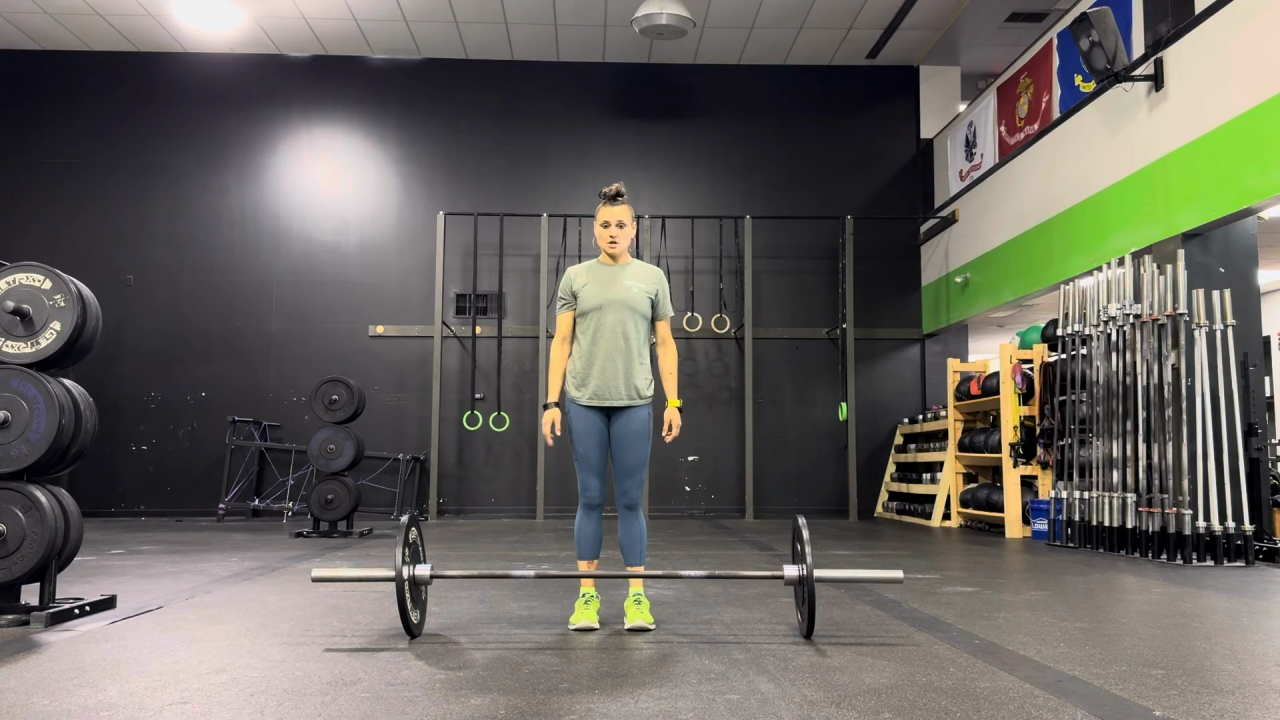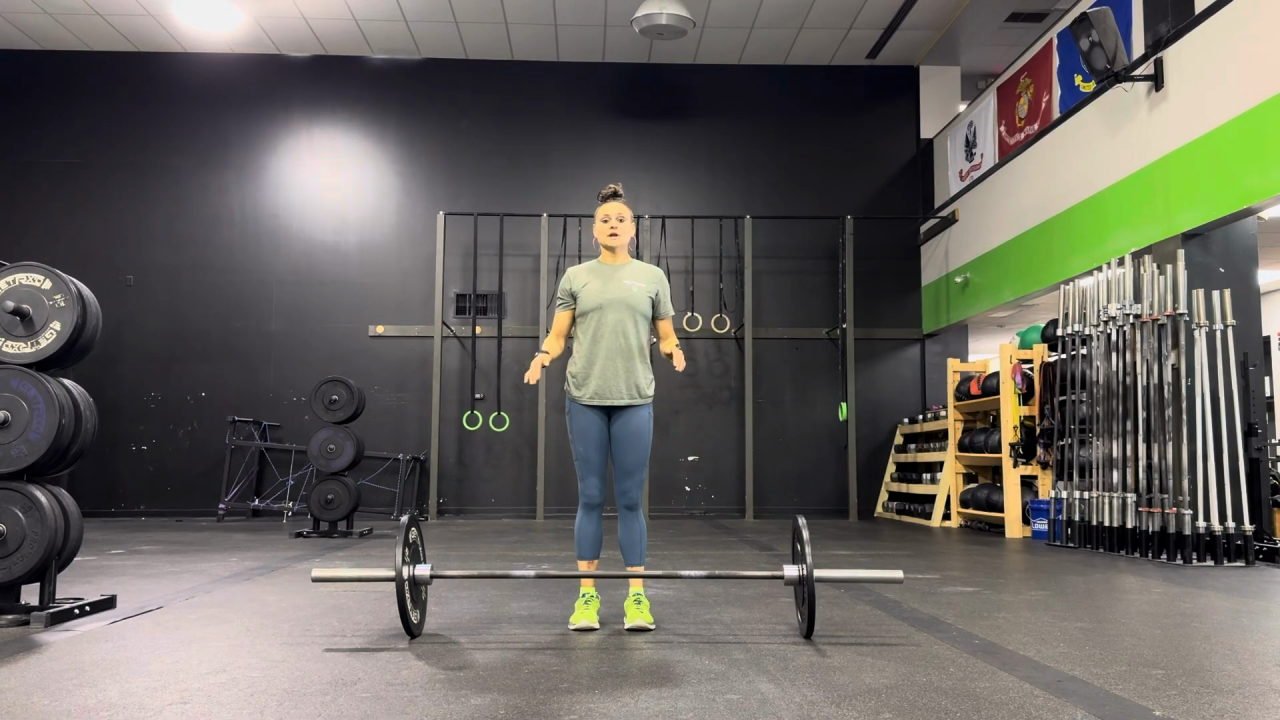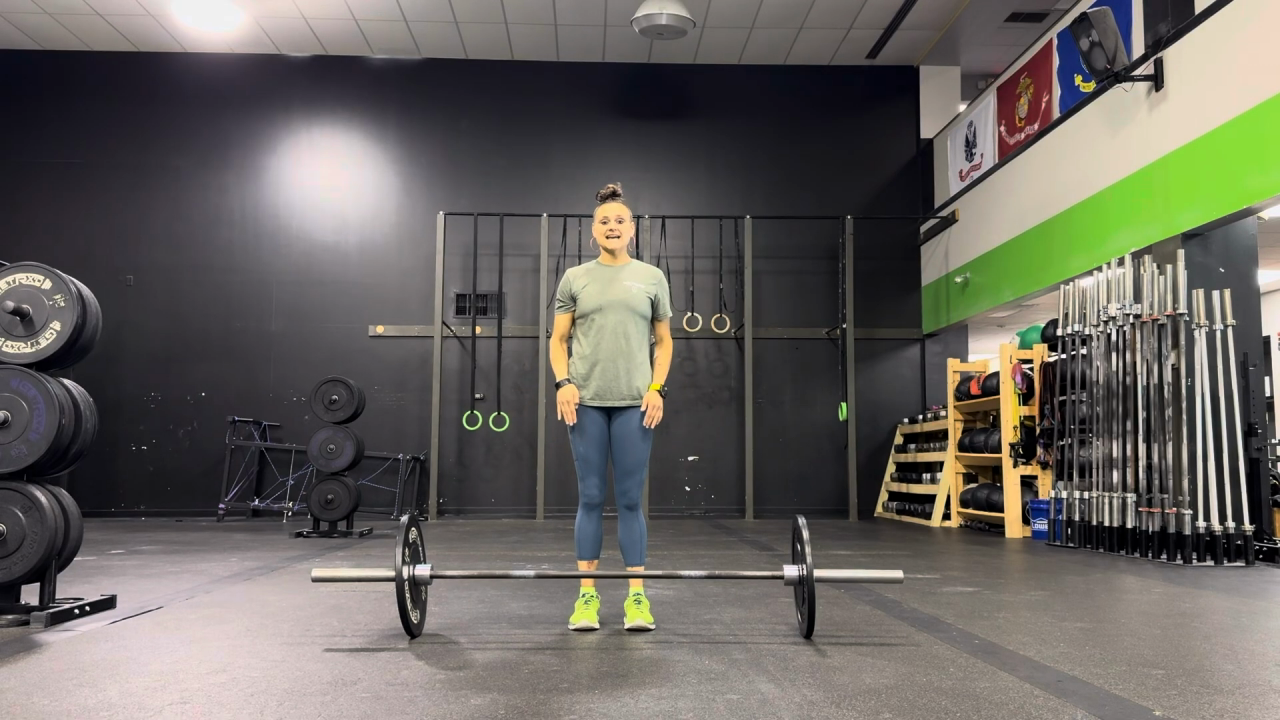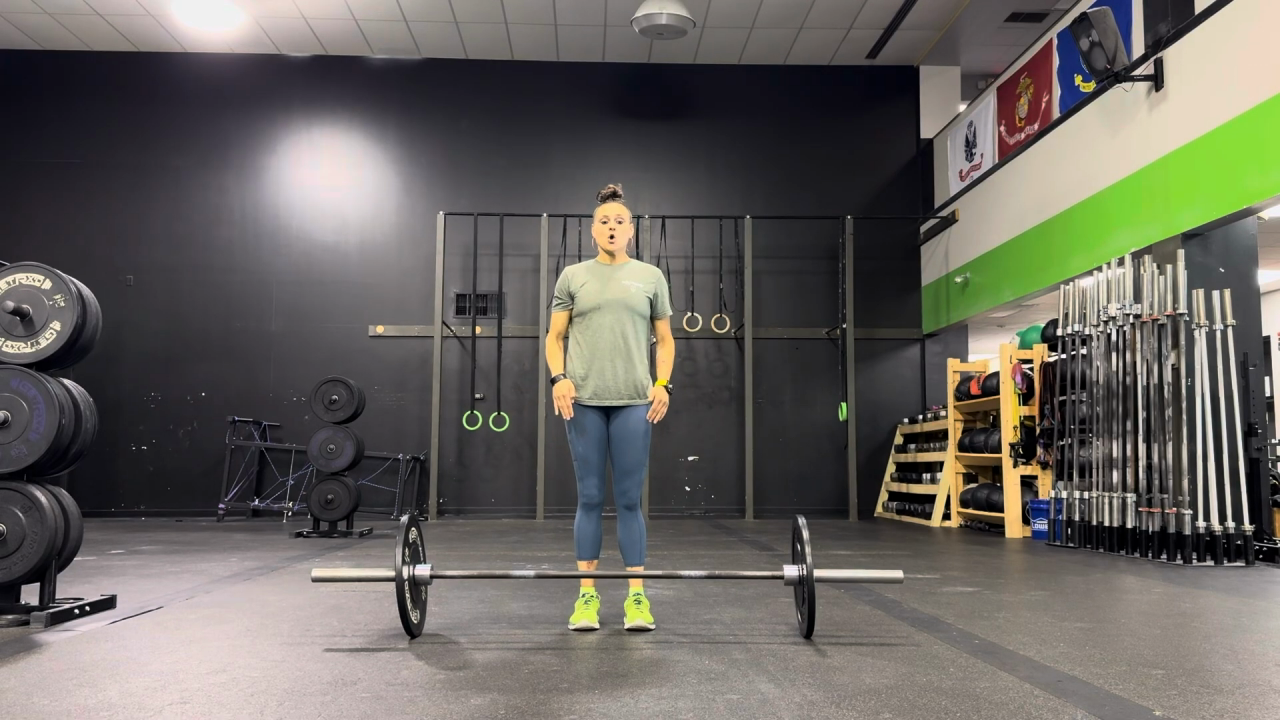
dt=0.5s
person 1, frame 1
left shoulder: (652, 277)
right shoulder: (576, 276)
left elbow: (665, 345)
right elbow: (561, 343)
left wrist: (673, 402)
right wrist: (552, 402)
left hip: (634, 403)
right hip: (584, 402)
left knee: (630, 500)
right knee: (591, 499)
left ankle: (637, 595)
right ankle: (587, 594)
person 1, frame 2
left shoulder: (653, 277)
right shoulder: (575, 276)
left elbow: (666, 335)
right elbow: (558, 335)
left wrist: (673, 351)
right wrist: (544, 354)
left hip: (634, 401)
right hip: (585, 400)
left knee: (630, 500)
right knee: (590, 498)
left ankle: (636, 595)
right ankle: (587, 594)
person 1, frame 3
left shoulder: (652, 278)
right shoulder: (574, 278)
left elbow: (663, 341)
right elbow: (558, 340)
left wrist: (656, 388)
right wrist: (564, 383)
left hip: (633, 403)
right hip: (586, 402)
left knee: (630, 500)
right knee: (590, 498)
left ankle: (636, 595)
right ankle: (587, 594)
person 1, frame 4
left shoulder: (651, 277)
right shoulder: (573, 277)
left elbow: (665, 340)
right elbow: (555, 337)
left wrist: (662, 383)
right wrist: (559, 377)
left hip: (633, 401)
right hip: (583, 401)
left knee: (629, 499)
right knee: (590, 498)
left ankle: (636, 595)
right ankle: (587, 594)
